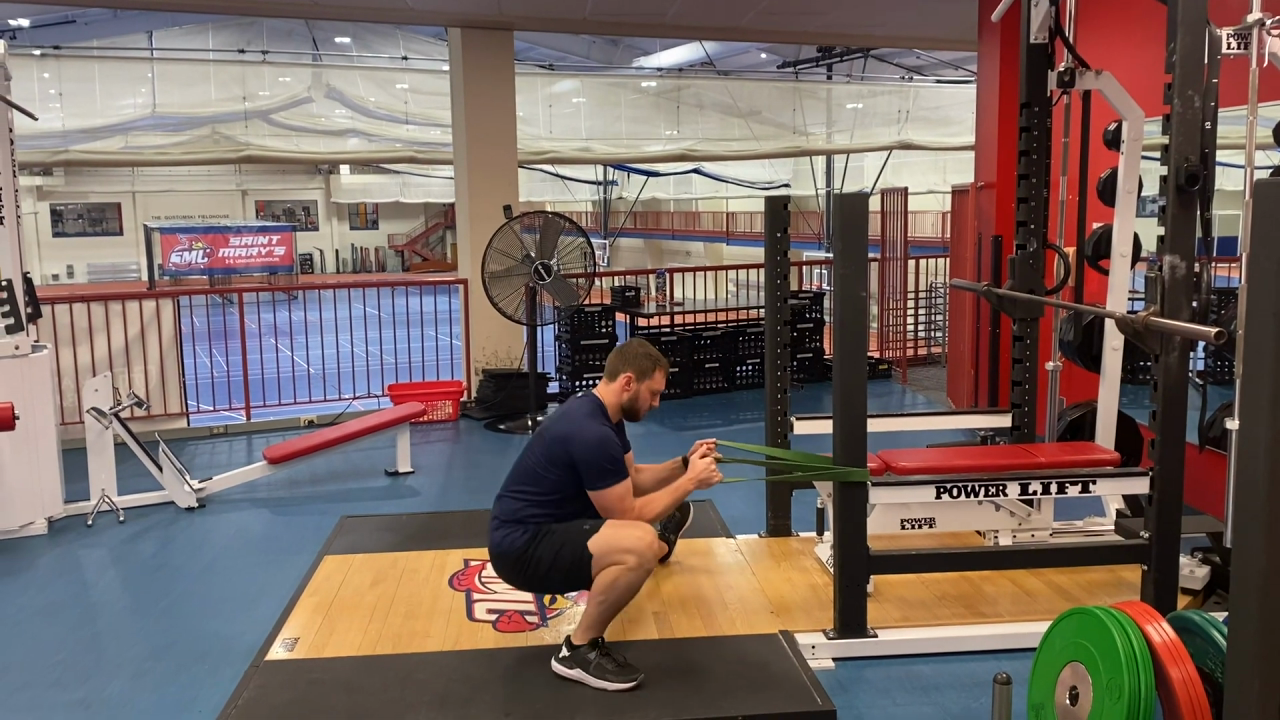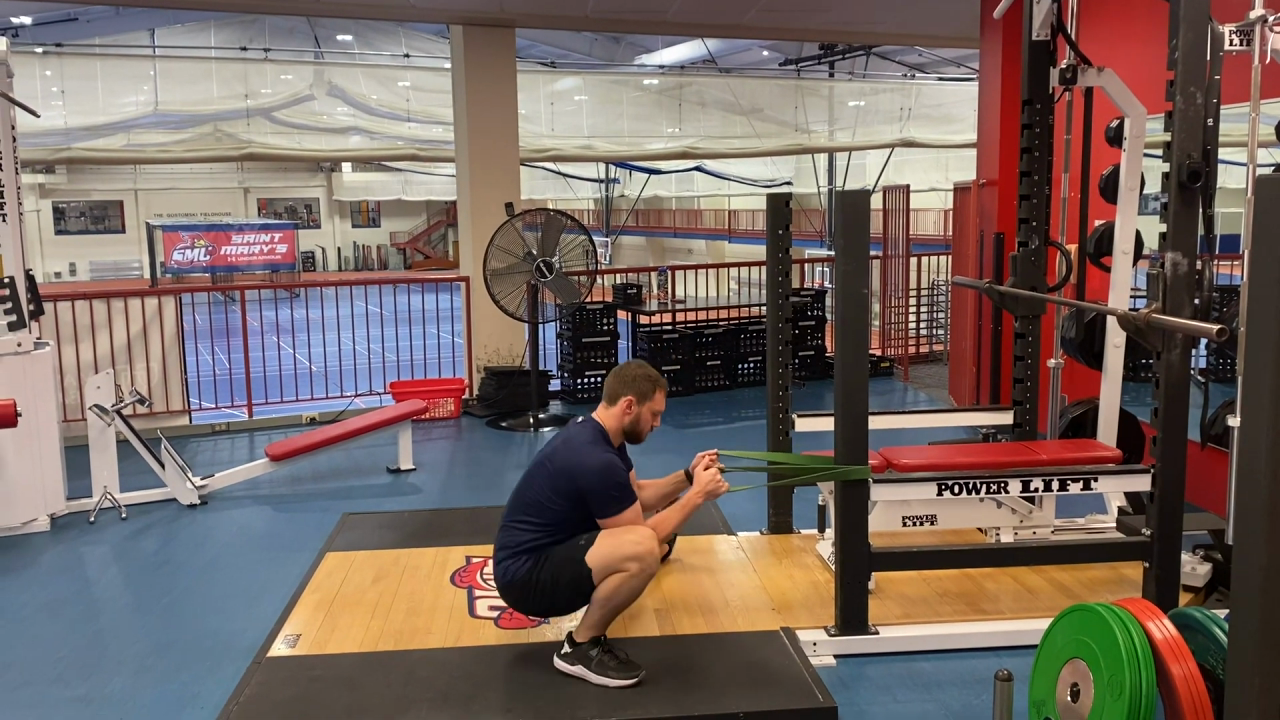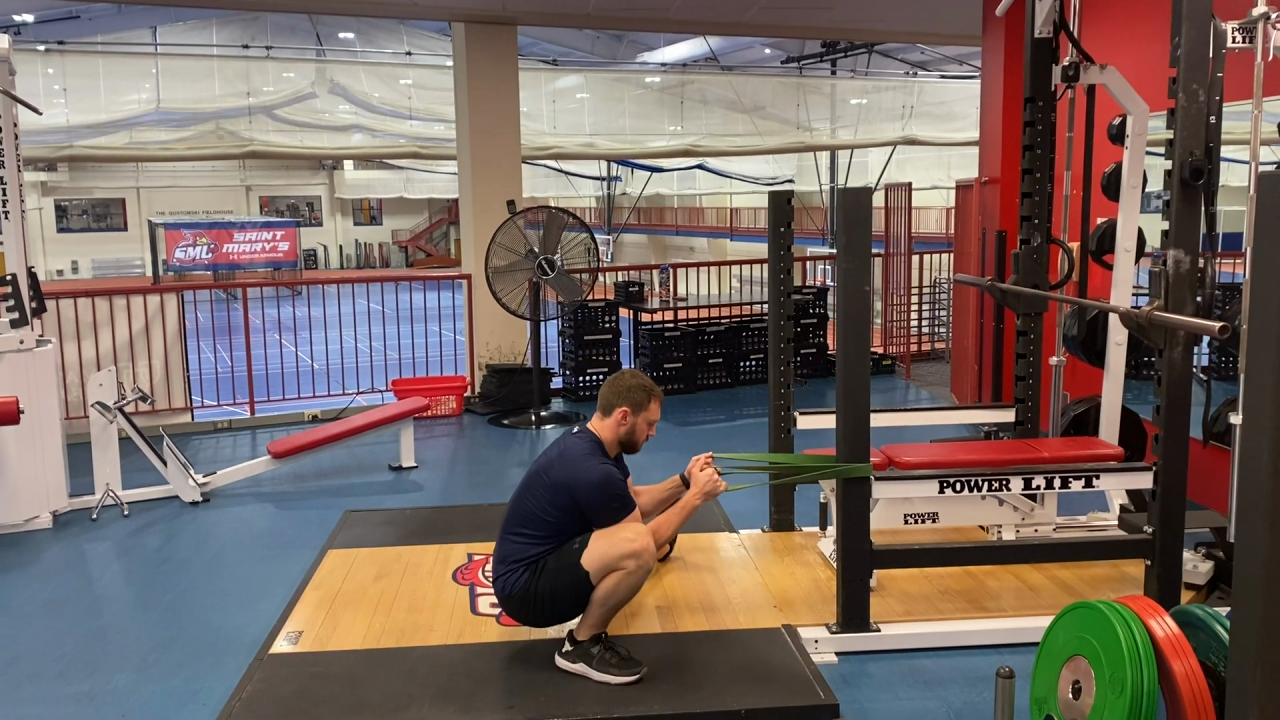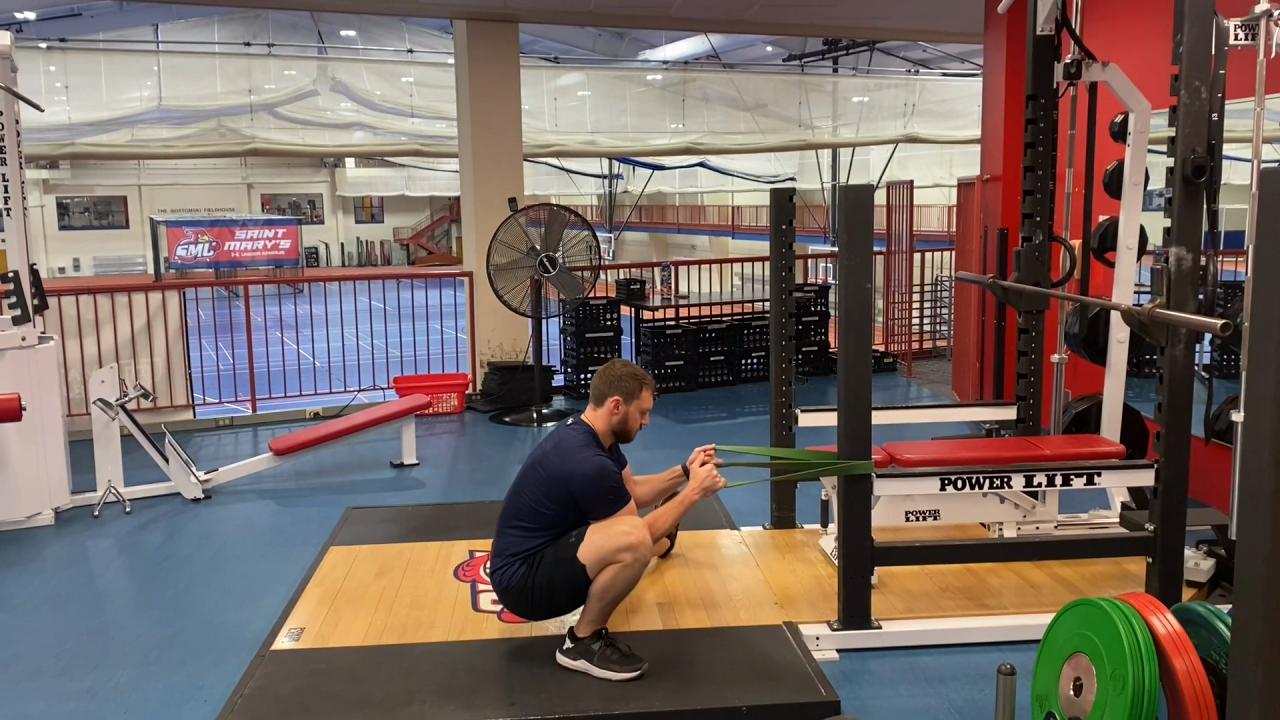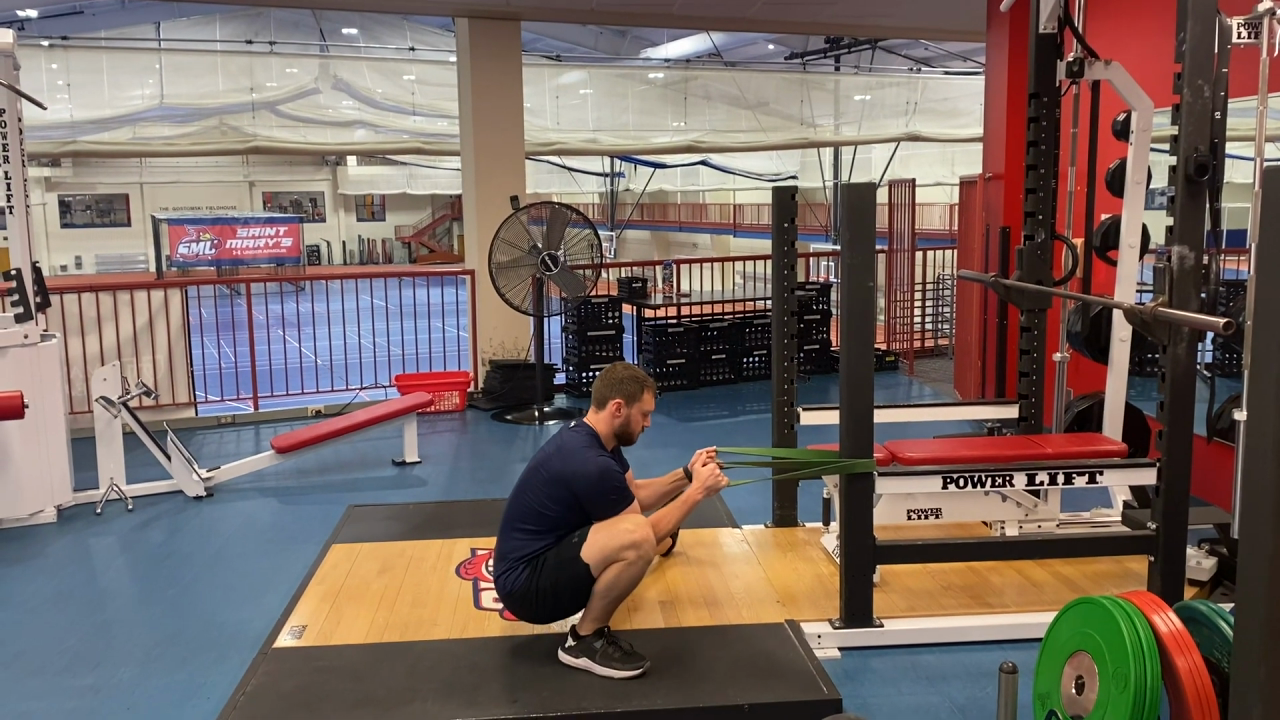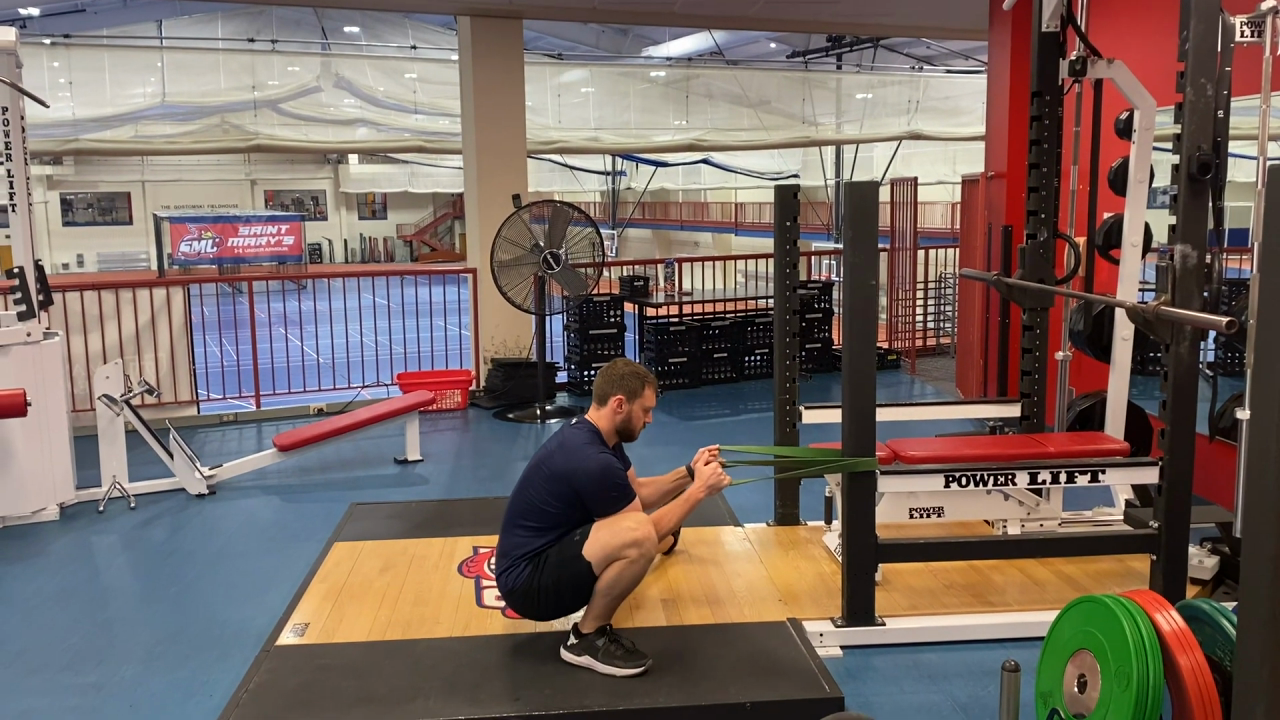
dt=0.2s
person 1, frame 1
left shoulder: (600, 413)
right shoulder: (592, 434)
left elbow: (632, 479)
right elbow: (628, 516)
left wrist: (685, 463)
right wrist: (690, 482)
left hip: (535, 527)
right hip: (521, 547)
right knee: (640, 545)
left ankle: (662, 546)
right ankle: (580, 649)
person 1, frame 2
left shoulder: (597, 434)
right shoulder: (595, 461)
left elbow: (634, 495)
right elbow: (639, 536)
left wrist: (687, 476)
right wrist: (697, 496)
left hip: (542, 549)
right hip: (526, 575)
right knee: (643, 549)
left ankle: (662, 547)
right ankle: (581, 646)
person 1, frame 3
left shoulder: (590, 441)
right shoulder: (592, 472)
left elbow: (632, 501)
right elbow: (639, 541)
left wrist: (684, 481)
right wrist: (695, 497)
left hip: (539, 558)
right hip: (525, 586)
right knee: (638, 546)
left ankle: (662, 549)
right ankle: (583, 644)
person 1, frame 4
left shoulder: (587, 434)
right shoulder: (586, 463)
left elbow: (631, 491)
right elbow: (637, 534)
left wrist: (684, 472)
right wrist: (694, 491)
left hip: (541, 551)
right hip: (522, 580)
right knee: (634, 538)
left ankle: (662, 543)
right ankle: (584, 641)
person 1, frame 5
left shoulder: (590, 437)
right shoulder: (590, 465)
left elbow: (633, 494)
right elbow: (639, 533)
left wrist: (687, 474)
right wrist: (697, 491)
left hip: (542, 554)
right hip: (526, 583)
right knee: (637, 537)
left ankle: (665, 542)
right ankle: (586, 639)
person 1, frame 6
left shoulder: (591, 435)
right shoulder: (591, 461)
left elbow: (635, 493)
right elbow: (642, 533)
left wrist: (689, 473)
right wrist: (699, 490)
left hip: (545, 551)
right hip: (528, 580)
right knee: (639, 535)
left ankle: (666, 541)
right ankle: (587, 638)
